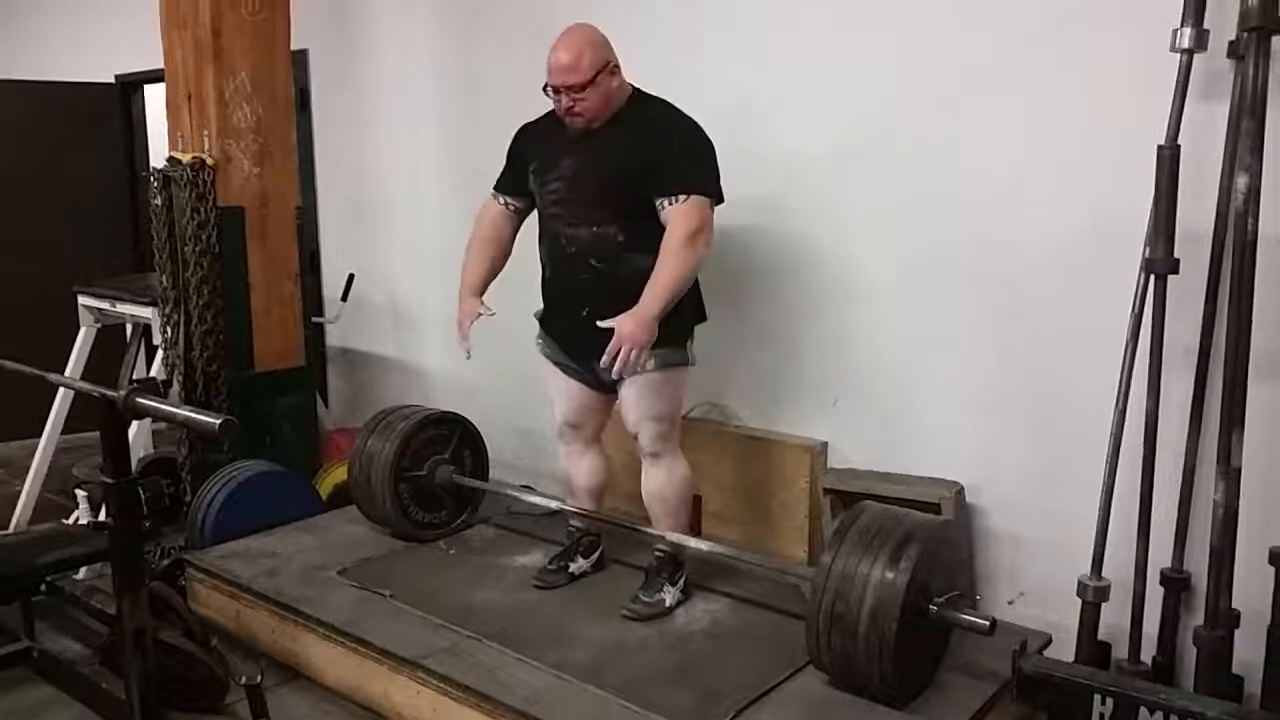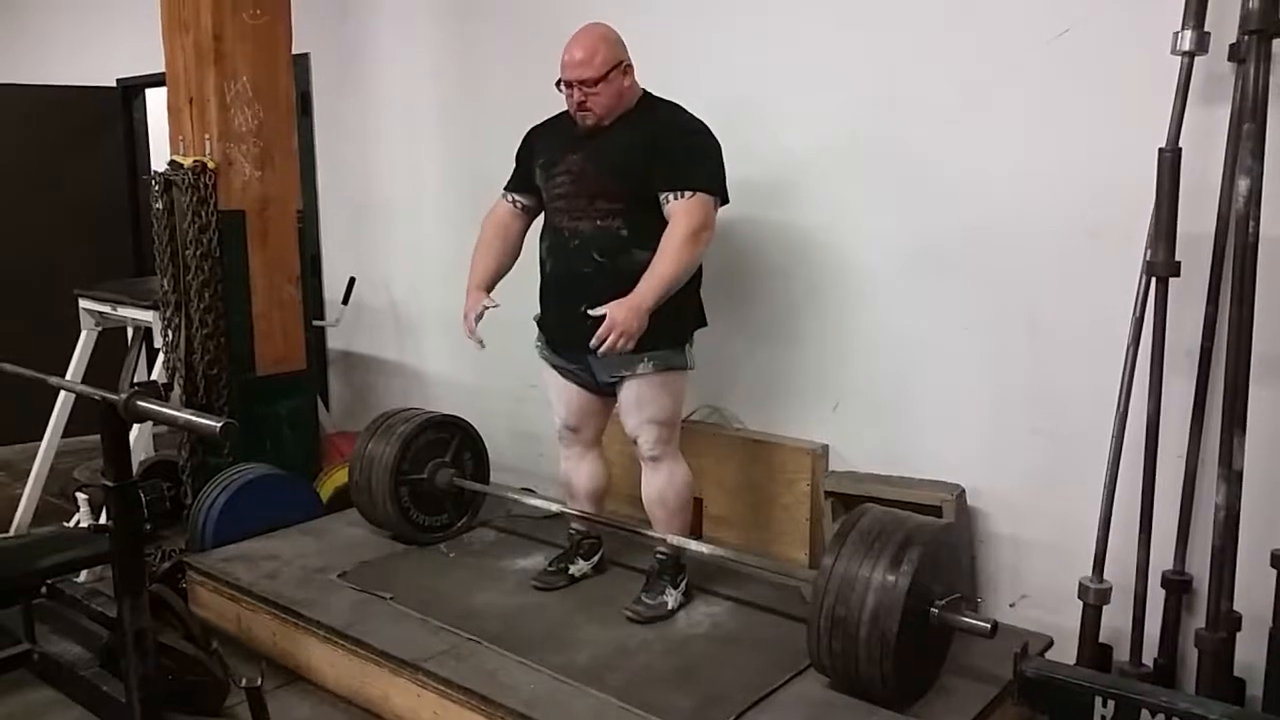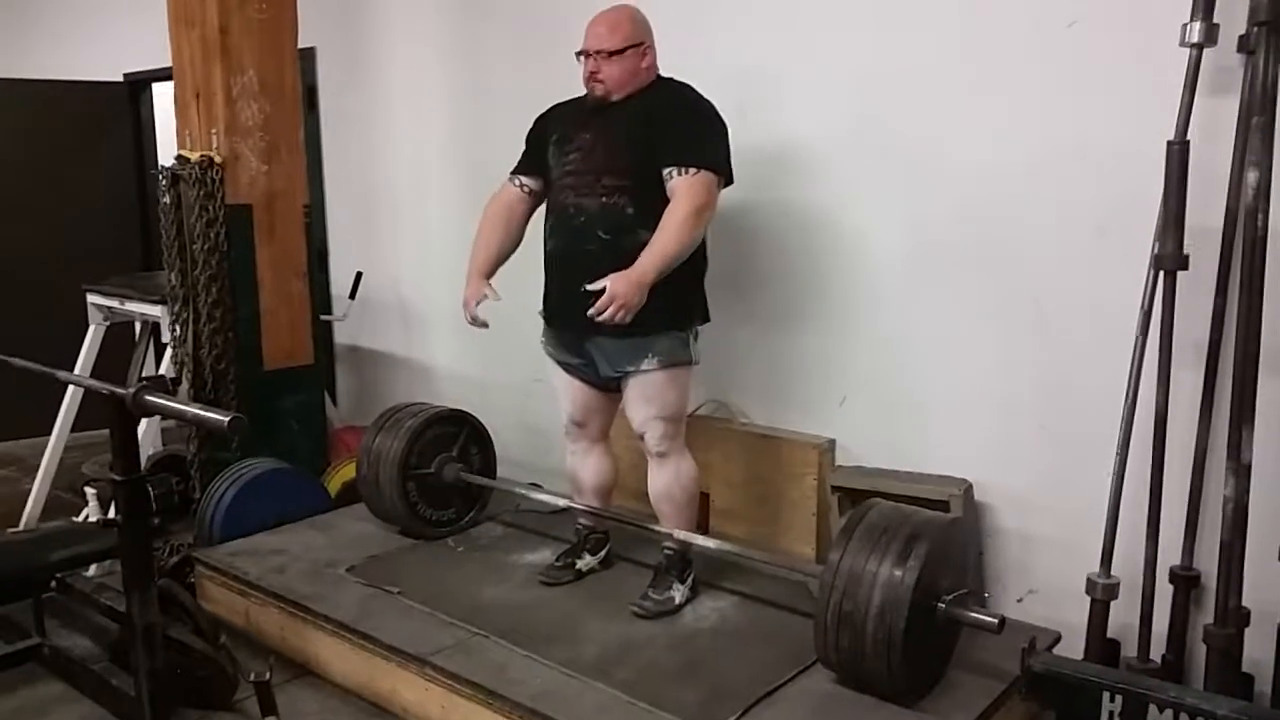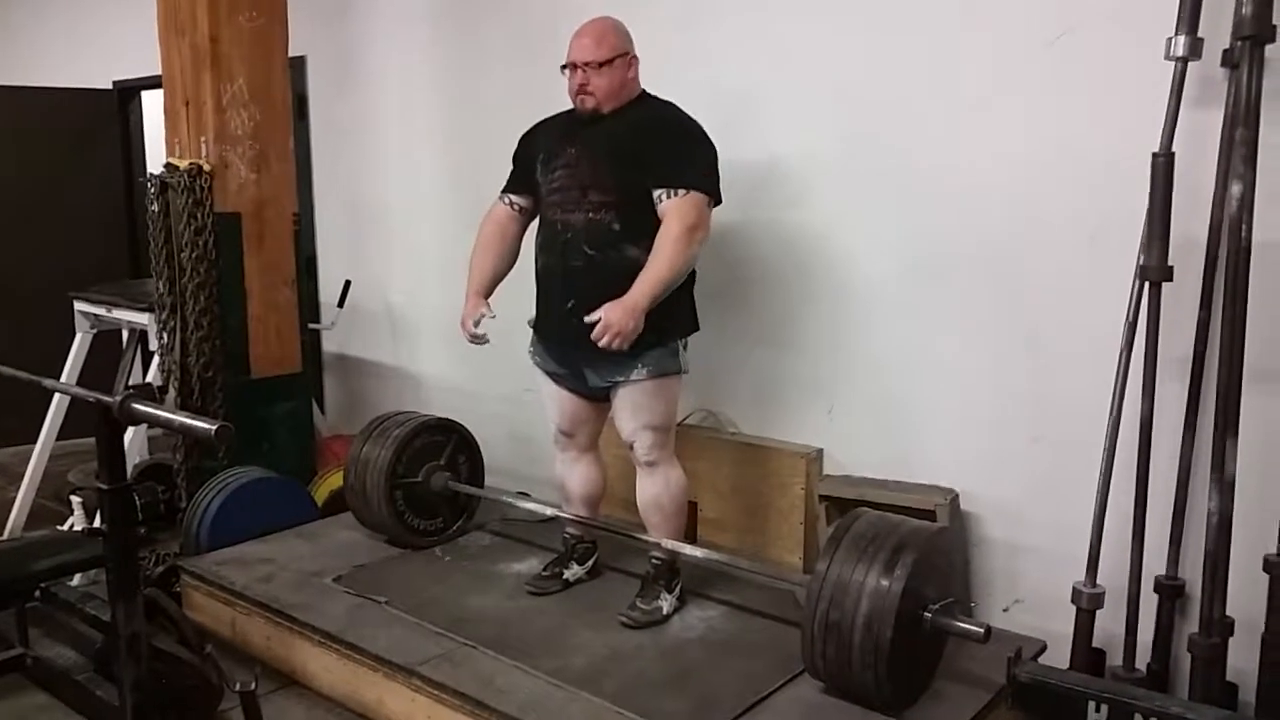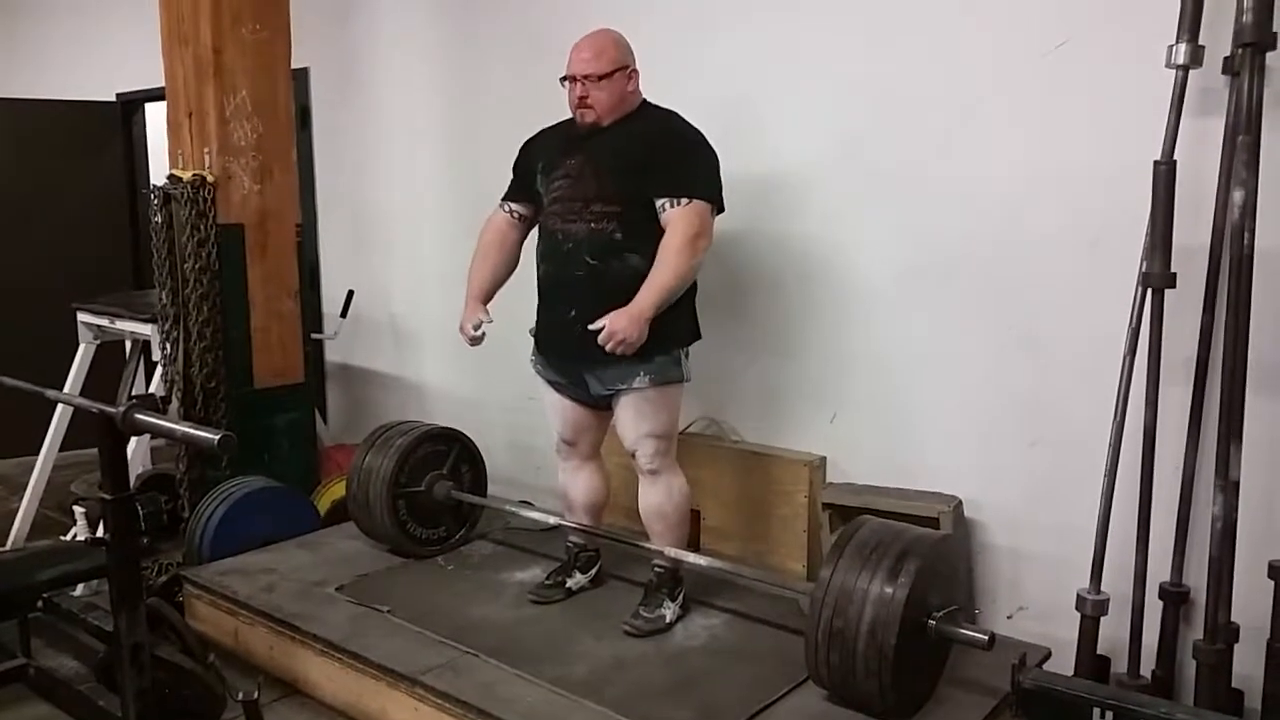
dt=0.5s
person 1, frame 1
left shoulder: (667, 133)
right shoulder: (536, 138)
left elbow: (690, 228)
right elbow: (499, 214)
left wrist: (647, 315)
right wrist: (471, 291)
left hip: (643, 329)
right hip: (565, 327)
left knee: (656, 443)
right knee: (574, 435)
left ankle: (669, 566)
right ankle: (584, 543)
person 1, frame 2
left shoulder: (674, 133)
right shoulder: (546, 138)
left elbow: (692, 225)
right elbow: (509, 213)
left wrist: (639, 305)
right wrist: (478, 286)
left hip: (645, 332)
right hip: (564, 328)
left knee: (655, 447)
right knee: (574, 438)
left ankle: (670, 570)
right ankle: (584, 545)
person 1, frame 3
left shoulder: (681, 112)
right shoulder: (558, 122)
left elbow: (694, 202)
right elbow: (514, 198)
left wrist: (639, 277)
right wrist: (479, 271)
left hip: (651, 320)
right hip: (570, 316)
left knee: (662, 441)
right knee: (582, 433)
left ankle: (677, 566)
right ankle: (591, 542)
person 1, frame 4
left shoulder: (667, 131)
right shoulder: (544, 137)
left elbow: (685, 225)
right elbow: (506, 216)
left wrist: (634, 305)
right wrist: (477, 292)
left hip: (638, 333)
right hip: (558, 330)
left knee: (650, 451)
right knee: (571, 442)
left ankle: (665, 575)
right ankle: (578, 550)
person 1, frame 5
left shoulder: (670, 140)
right shoulder: (545, 147)
left elbow: (689, 233)
right elbow: (506, 224)
left wrist: (640, 312)
right wrist: (477, 298)
left hip: (639, 343)
right hip: (561, 339)
left knee: (652, 458)
right knee: (573, 450)
left ankle: (667, 583)
right ankle: (582, 558)
